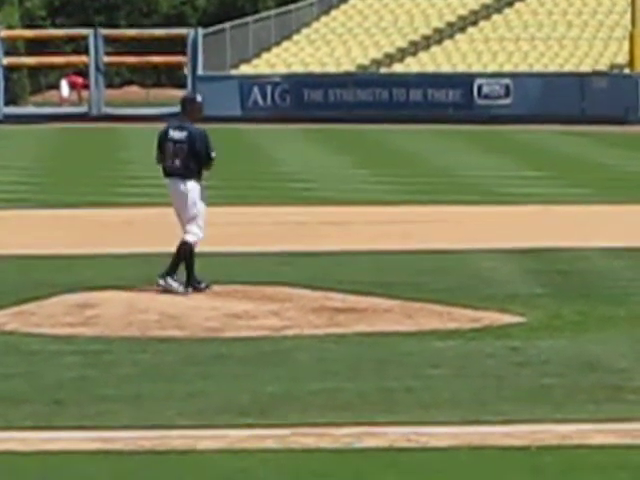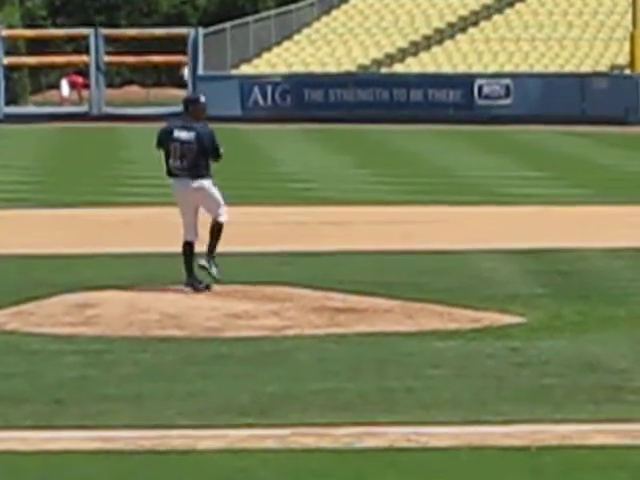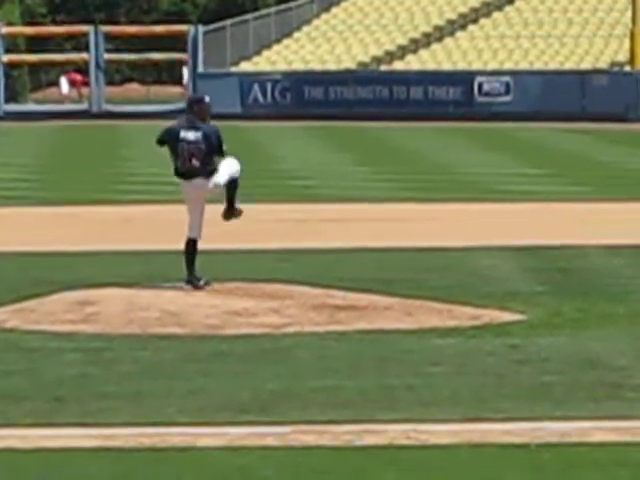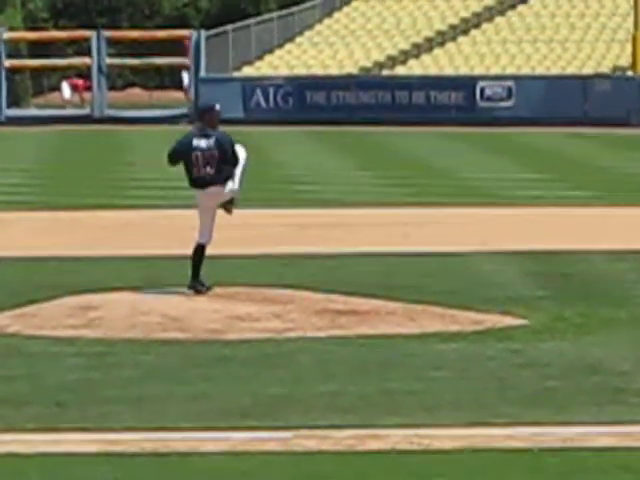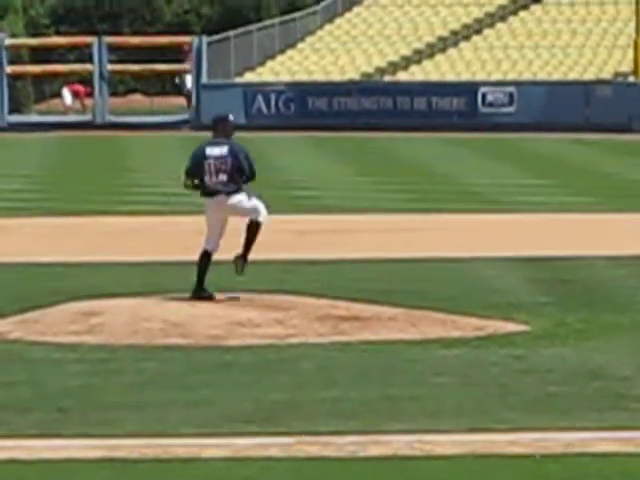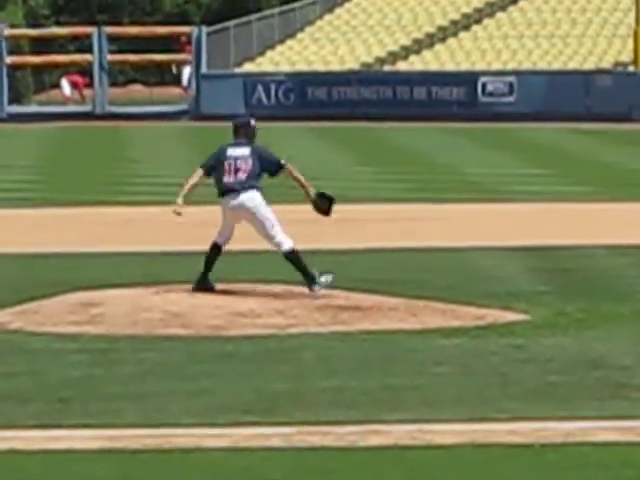
dt=0.2s
person 1, frame 1
left shoulder: (167, 129)
right shoulder: (197, 133)
left elbow: (159, 159)
right elbow: (208, 165)
right wrist: (200, 163)
left hip: (173, 183)
right hip: (189, 184)
left knee: (190, 230)
right knee: (193, 232)
left ankle: (191, 279)
right ankle: (168, 275)
person 1, frame 2
left shoulder: (168, 129)
right shoulder: (205, 131)
left elbow: (160, 146)
right elbow: (216, 158)
left hip: (178, 185)
right hip: (200, 183)
left knee: (190, 232)
right knee: (220, 214)
left ankle: (191, 278)
right ankle: (209, 258)
person 1, frame 3
left shoulder: (174, 130)
right shoulder: (210, 130)
left elbow: (160, 141)
right elbow: (220, 155)
left hip: (188, 185)
right hip: (210, 181)
left knee: (194, 230)
right knee: (232, 163)
left ankle: (191, 275)
right ankle: (230, 208)
person 1, frame 4
left shoulder: (186, 140)
right shoulder: (222, 137)
left elbow: (171, 162)
right elbow: (233, 162)
left hip: (203, 193)
right hip: (225, 188)
left knee: (204, 236)
right knee: (240, 151)
left ankle: (195, 280)
right ankle: (229, 201)
person 1, frame 5
left shoulder: (200, 151)
right shoulder: (236, 148)
left elbow: (187, 183)
right elbow: (251, 176)
left hip: (212, 203)
right hip: (235, 200)
left knee: (210, 243)
right knee: (260, 211)
left ankle: (199, 288)
right ankle: (243, 256)
person 1, frame 6
left shoulder: (221, 152)
right shoulder: (258, 151)
left elbow: (199, 174)
right elbow: (286, 168)
left wrist: (181, 198)
right wrist: (308, 189)
left hip: (228, 202)
right hip: (251, 199)
left knee: (222, 237)
right knee: (281, 240)
left ankle: (203, 279)
right ankle: (311, 280)
